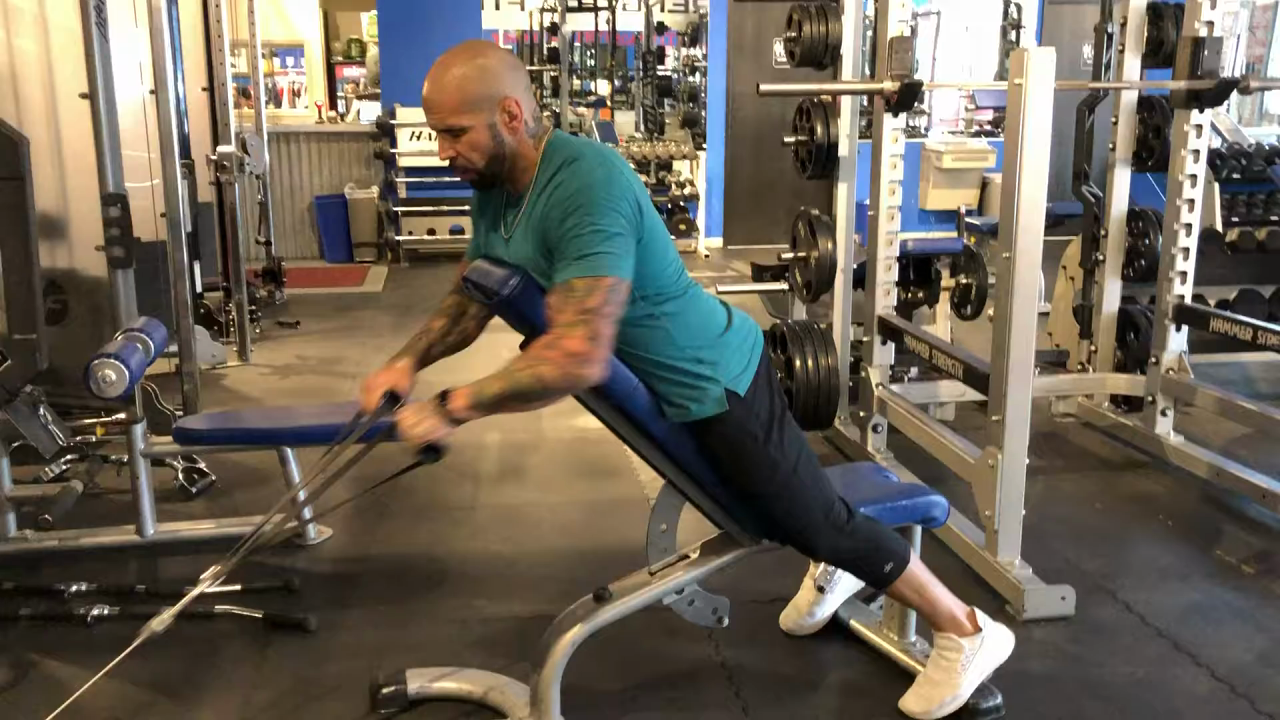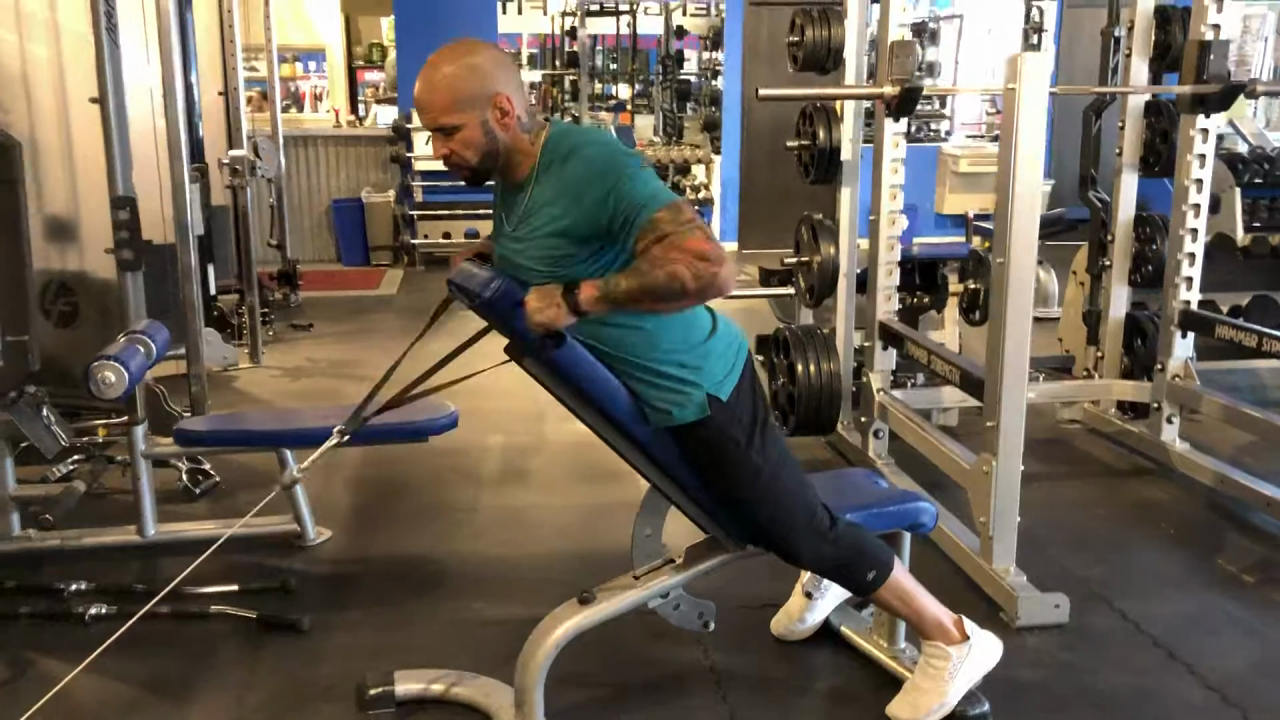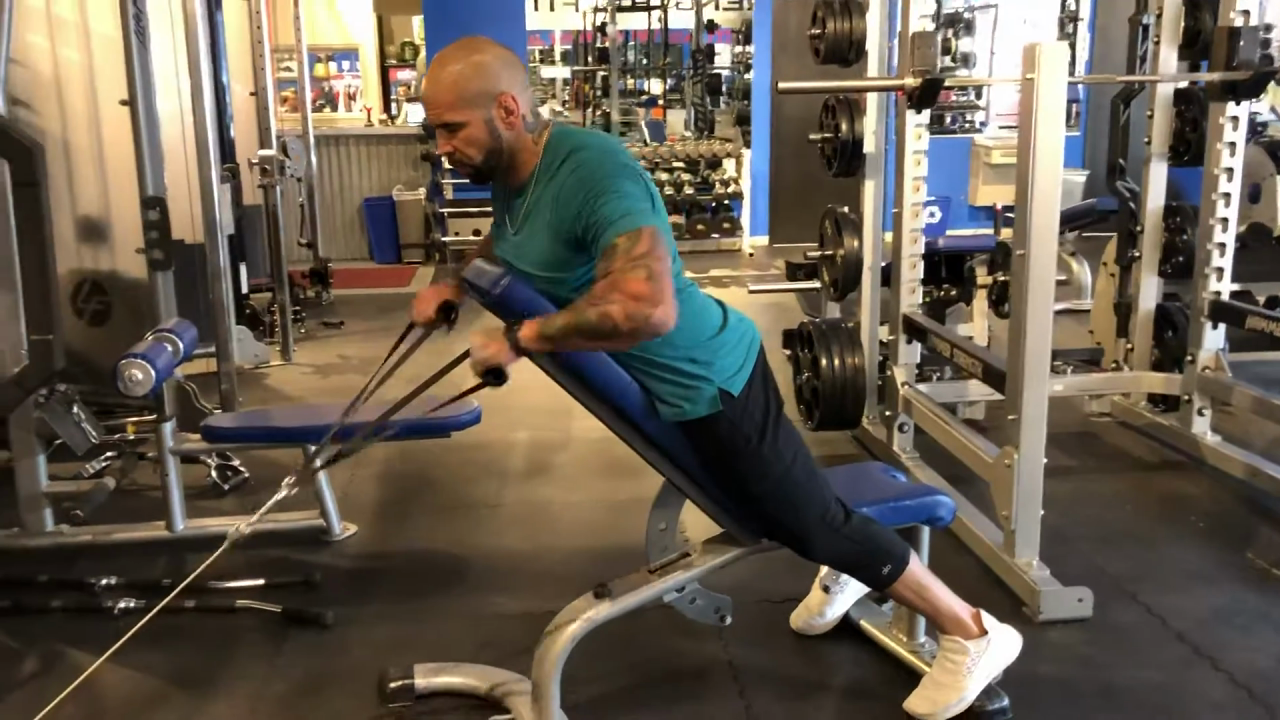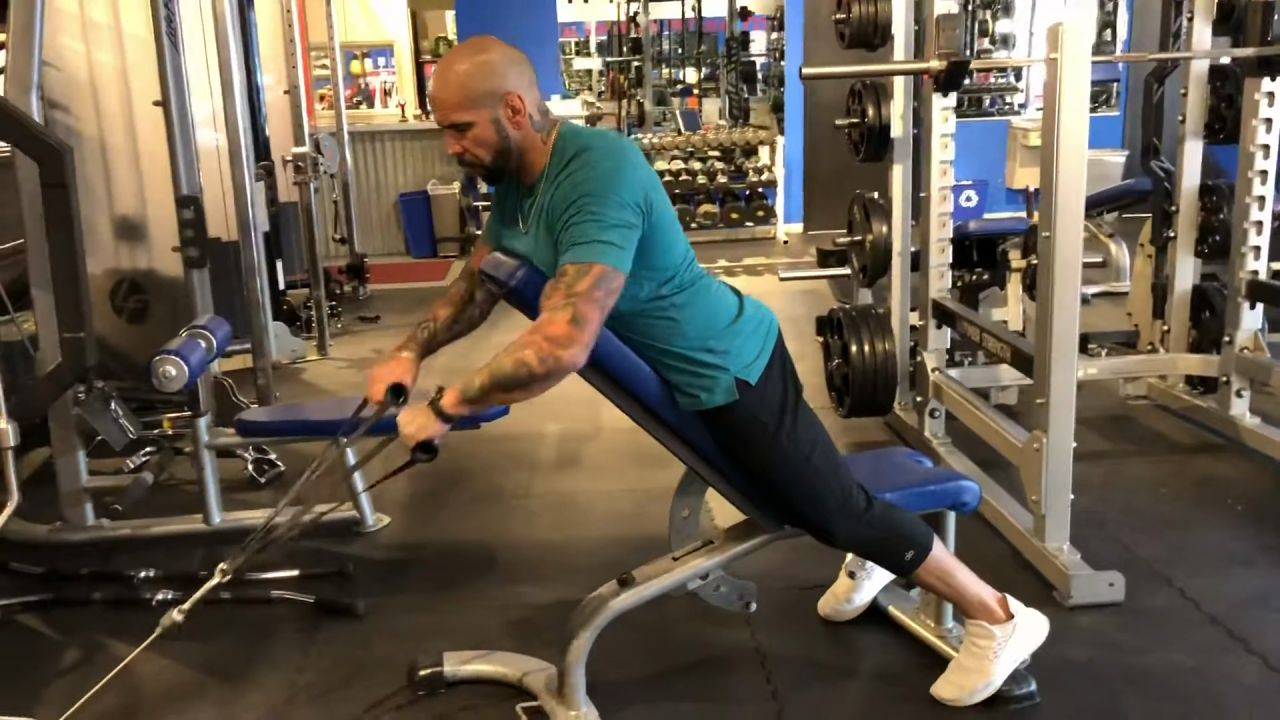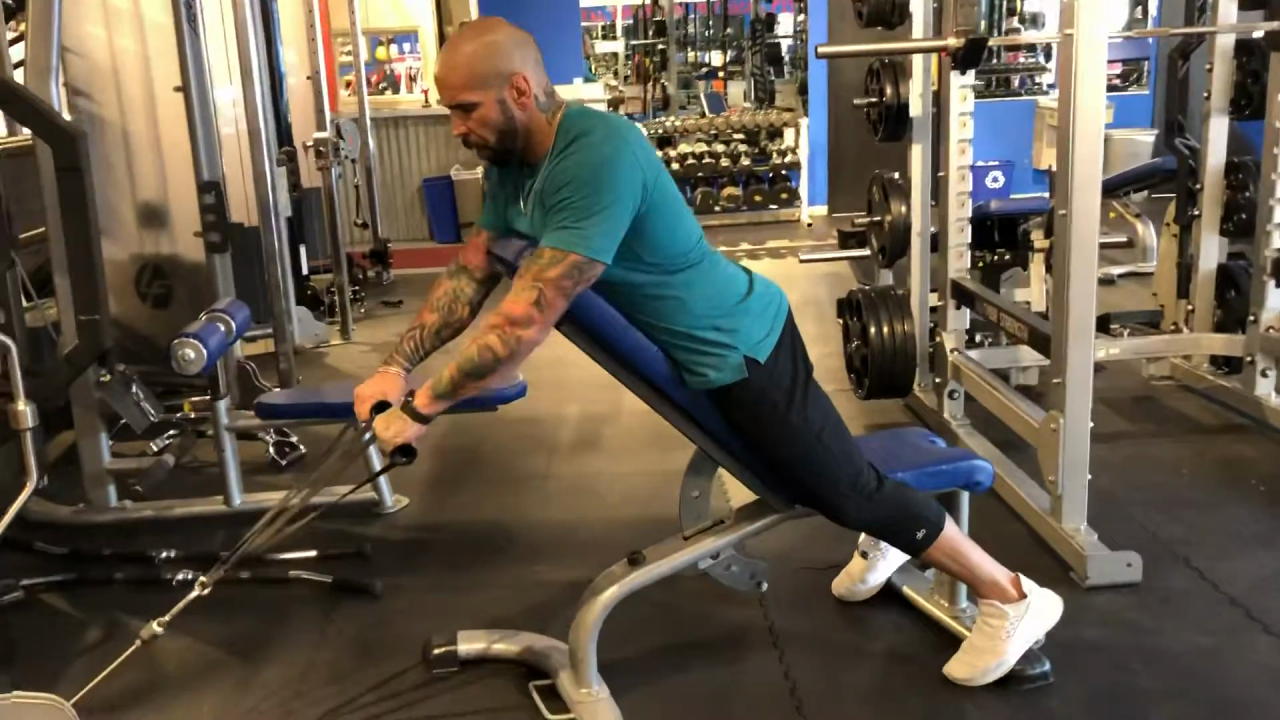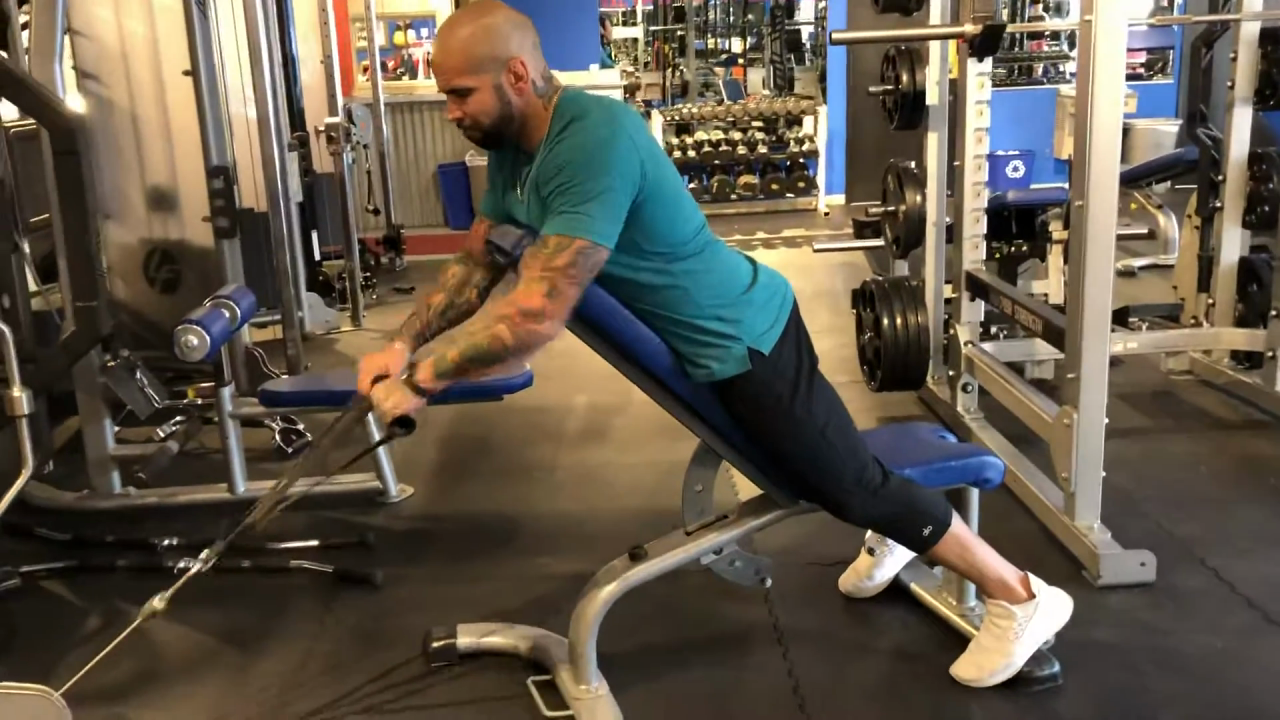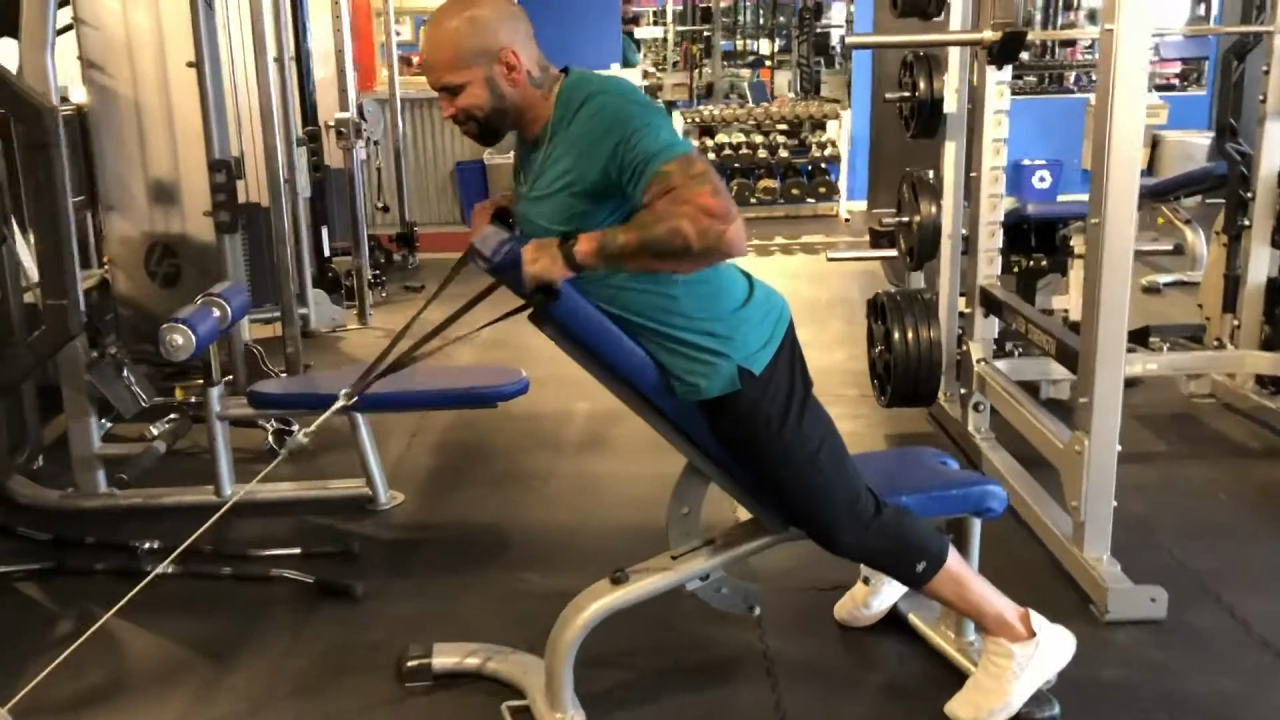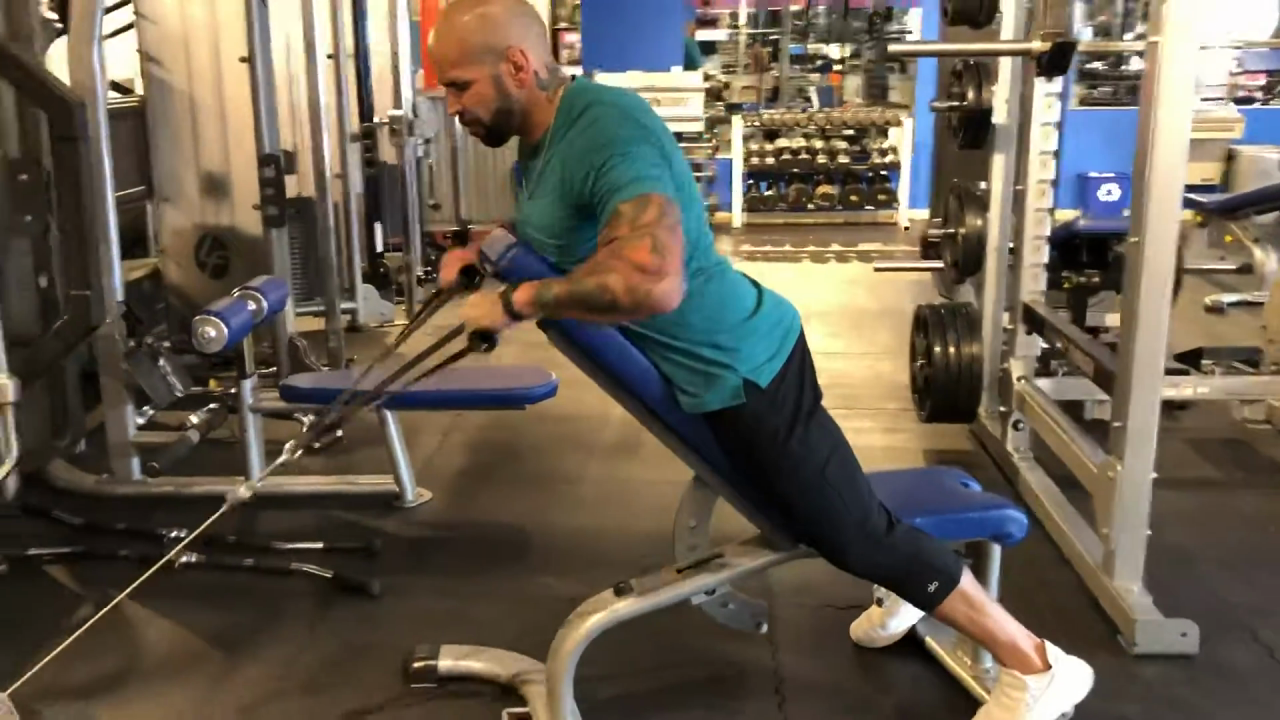
dt=0.4s
person 1, frame 1
left shoulder: (587, 186)
right shoulder: (496, 189)
left elbow: (580, 359)
right elbow: (477, 293)
left wrist: (451, 407)
right wrist: (412, 361)
left hip: (711, 381)
right hip: (660, 384)
left knee: (818, 518)
left ankle: (967, 631)
right ankle: (832, 571)
person 1, frame 2
left shoulder: (592, 164)
right shoulder: (512, 172)
left elbow: (709, 270)
left wrist: (576, 300)
right wrist: (485, 257)
left hip: (693, 387)
right hip: (646, 387)
left knee: (796, 526)
left ankle: (954, 639)
right ankle: (823, 579)
person 1, frame 3
left shoulder: (593, 170)
right shoulder: (513, 175)
left elbow: (650, 309)
right elbow: (500, 253)
left wrist: (517, 336)
right wrist: (453, 286)
left hip: (706, 381)
right hip: (665, 384)
left knee: (812, 519)
left ankle: (974, 633)
right ankle: (844, 573)
person 1, frame 4
left shoulder: (598, 176)
right shoulder: (515, 179)
left elbow: (563, 343)
right elbow: (479, 282)
left wrist: (444, 407)
right wrist: (411, 351)
left hip: (726, 370)
right hip: (684, 369)
left knee: (833, 506)
right knee: (797, 491)
left ankle: (999, 618)
right ankle: (869, 560)
person 1, frame 5
left shoulder: (598, 158)
right shoulder: (514, 164)
left elbow: (525, 320)
right elbow: (470, 275)
left wrist: (421, 408)
right wrist: (398, 364)
left hip: (737, 347)
right hip: (693, 347)
left knee: (845, 486)
right knee: (813, 471)
left ankle: (1013, 598)
right ankle: (884, 540)
person 1, frame 6
left shoulder: (594, 143)
right shoulder: (515, 147)
left elbow: (536, 312)
right elbow: (485, 259)
left wrist: (421, 380)
right wrist: (405, 339)
left hip: (738, 337)
right hip: (700, 336)
left knee: (849, 477)
right knee: (812, 464)
left ankle: (1022, 599)
right ankle: (887, 538)
person 1, frame 7
left shoulder: (608, 112)
right shoulder: (535, 133)
left elbow: (719, 229)
left wrist: (574, 252)
right wrist: (507, 213)
left hip: (729, 355)
right hip: (694, 353)
left knee: (841, 513)
left ankle: (1023, 635)
right ankle: (887, 569)
person 1, frame 8
left shoulder: (607, 129)
right shoulder: (544, 136)
left elbow: (653, 284)
right elbow: (551, 239)
left wrist: (512, 302)
right wrist: (487, 258)
left hip: (737, 369)
right hip: (715, 362)
left knee: (852, 532)
right ankle: (904, 588)
